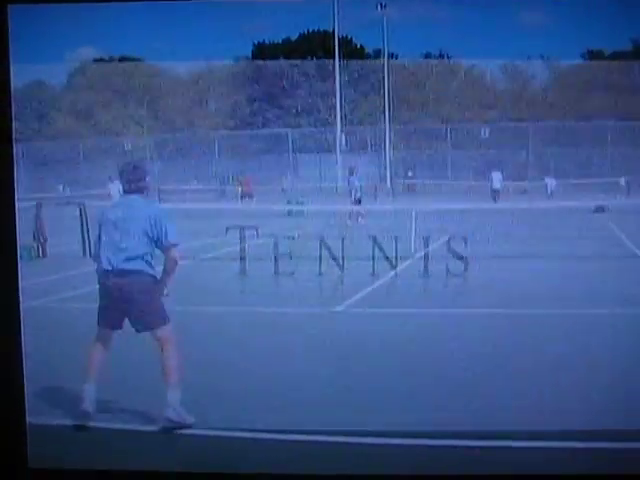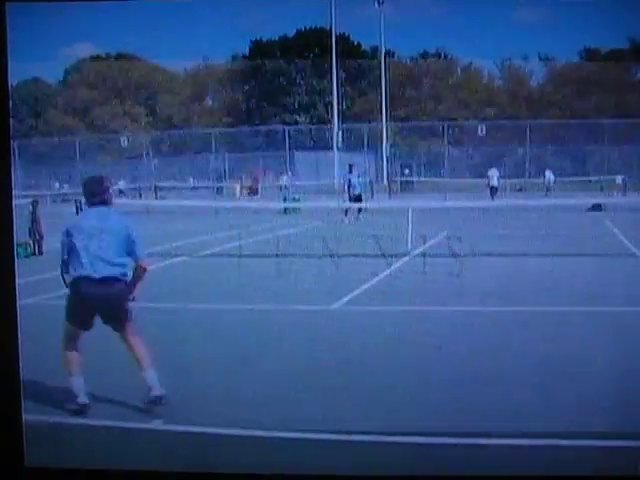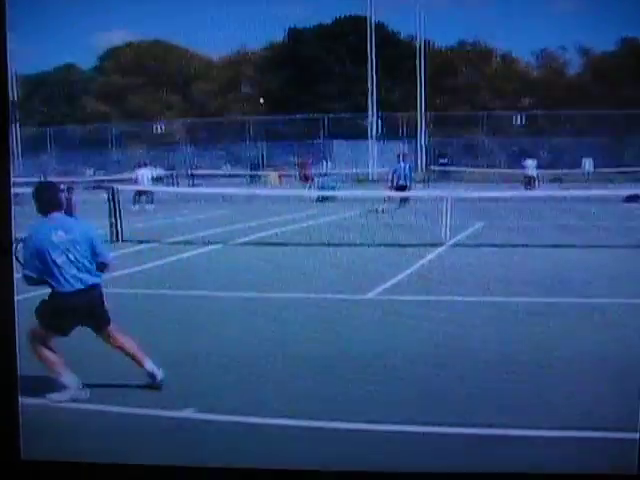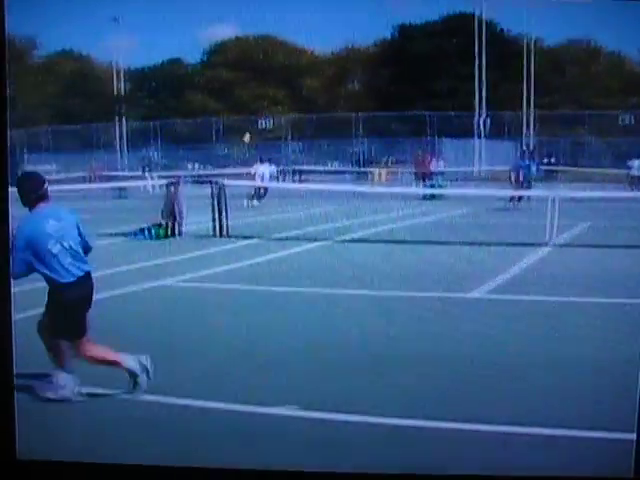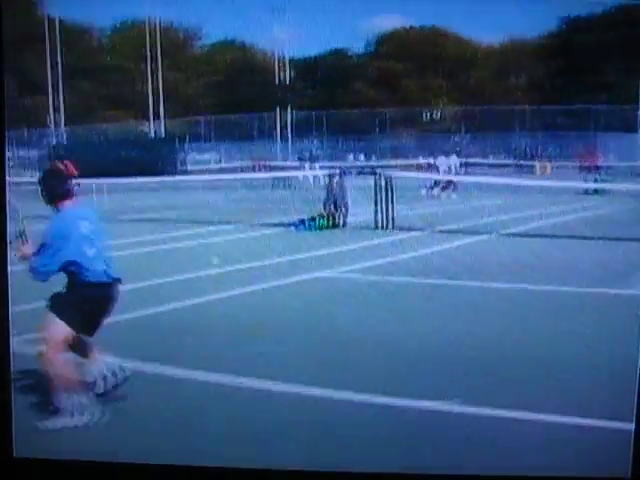
dt=0.3s
person 1, frame 1
left shoulder: (108, 211)
right shoulder: (152, 211)
left elbow: (97, 253)
right elbow: (172, 257)
right wrist: (162, 284)
left hip: (109, 282)
right hip: (140, 281)
left knee: (102, 341)
right knee: (167, 343)
left ankle: (87, 400)
right ankle: (173, 409)
person 1, frame 2
left shoulder: (74, 224)
right shoulder: (121, 223)
left elbow: (65, 264)
right elbow: (141, 265)
right wrist: (129, 290)
left hip: (82, 288)
right hip: (114, 289)
left knee: (70, 341)
right knee: (131, 337)
left ankle: (79, 395)
right ankle: (153, 386)
person 1, frame 3
left shoulder: (34, 236)
right shoulder: (82, 227)
left elbow: (32, 278)
right elbow: (104, 263)
left hip: (65, 300)
right hip: (93, 294)
left knee: (37, 339)
right knee: (111, 334)
left ankle: (72, 387)
right ankle: (153, 371)
person 1, frame 4
left shoulder: (24, 229)
right shoulder: (66, 214)
left elbow: (16, 271)
right elbow: (86, 247)
left hip: (66, 292)
right hip: (84, 283)
left knee: (83, 348)
right knee: (46, 329)
left ankle: (134, 363)
right ankle: (64, 383)
person 1, frame 5
left shoulder: (60, 224)
right shoulder: (88, 214)
left elbow: (40, 271)
left wrist: (29, 255)
right wrist: (41, 252)
left hip: (89, 291)
right hip: (103, 288)
left knee: (51, 346)
right knee: (65, 335)
left ankle: (77, 409)
right ankle: (106, 370)
